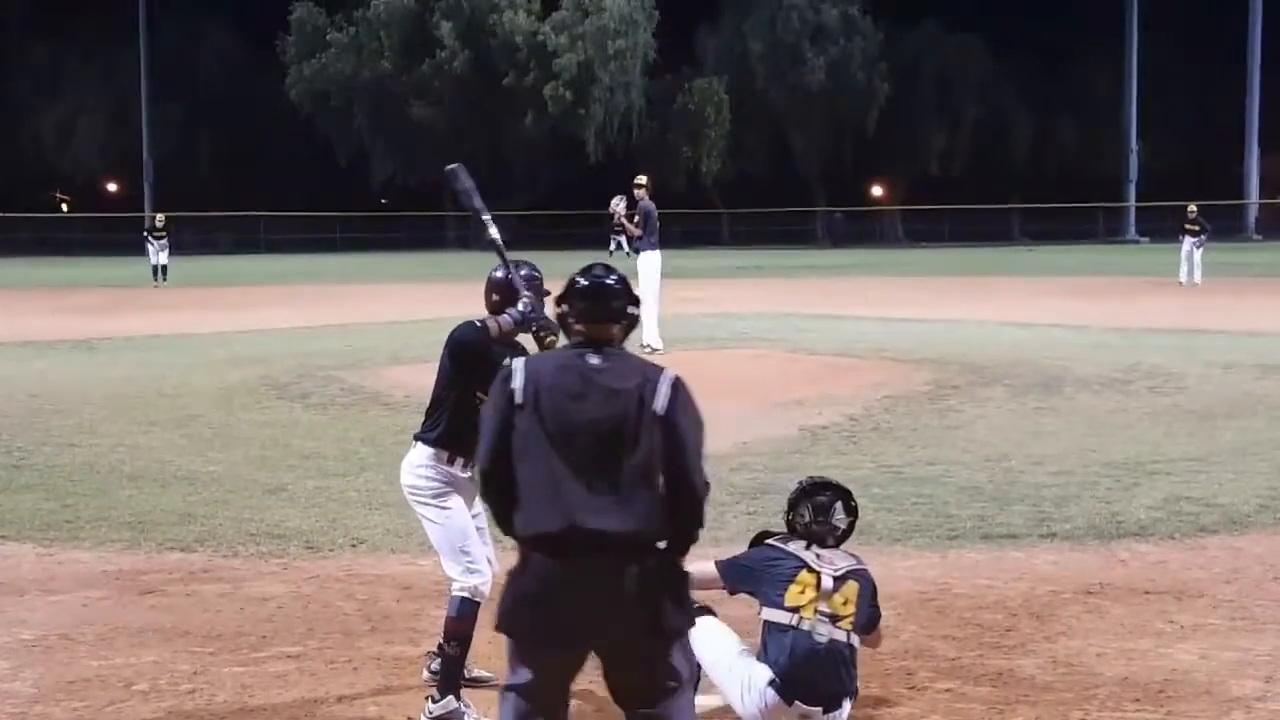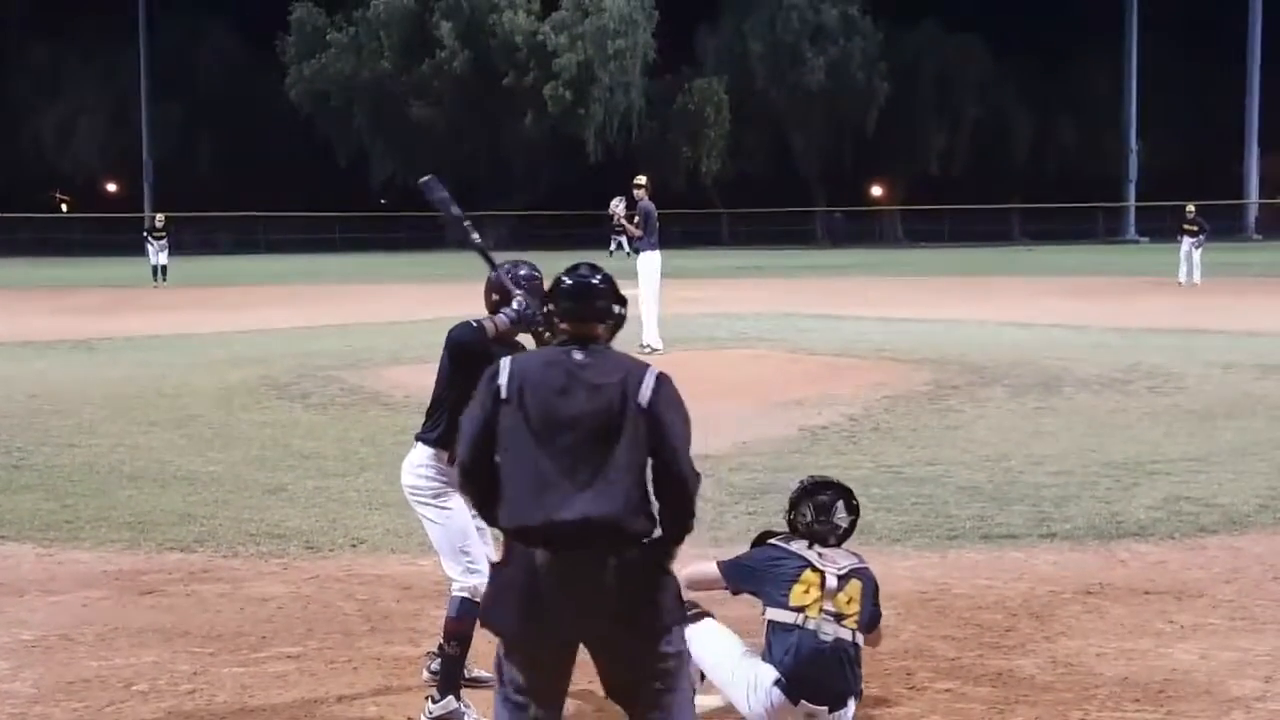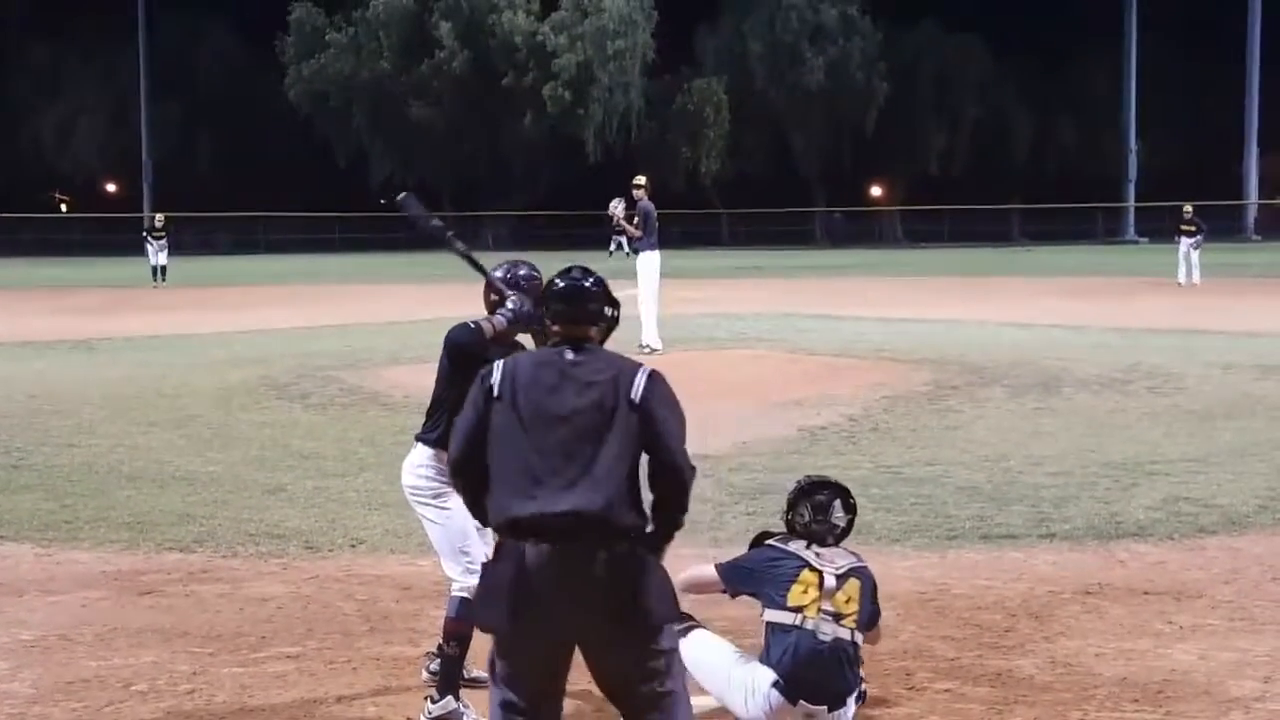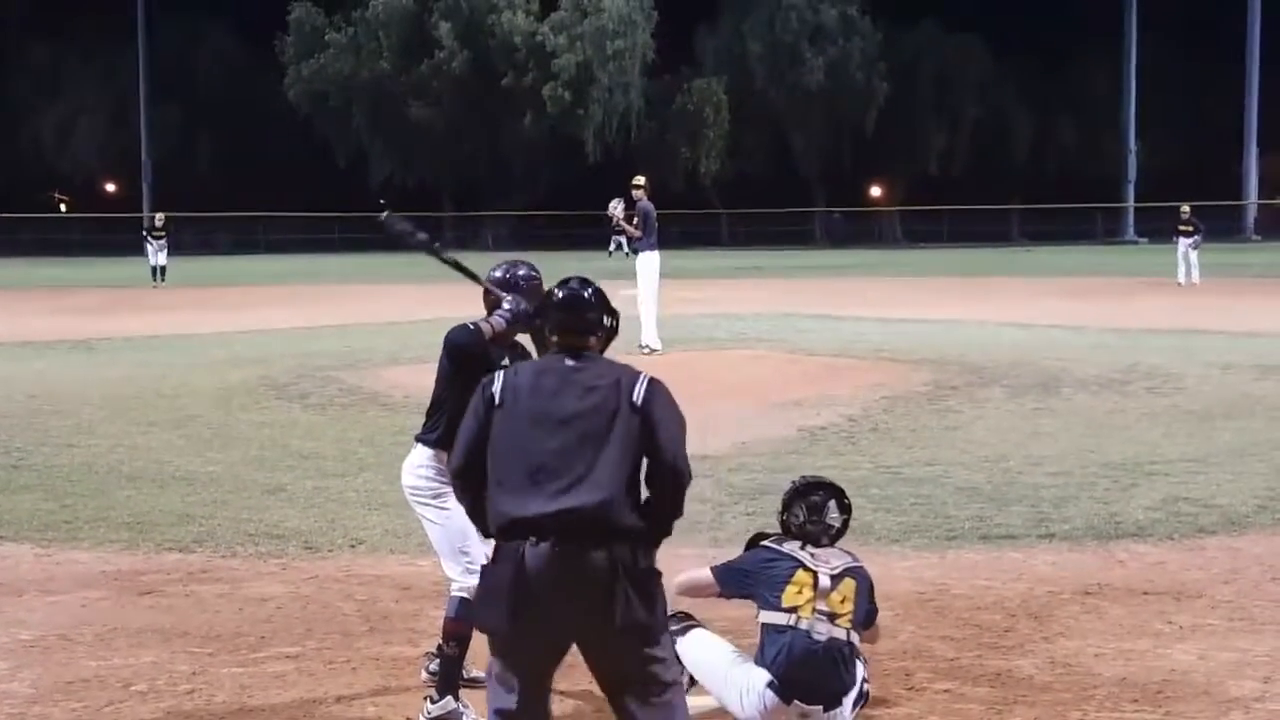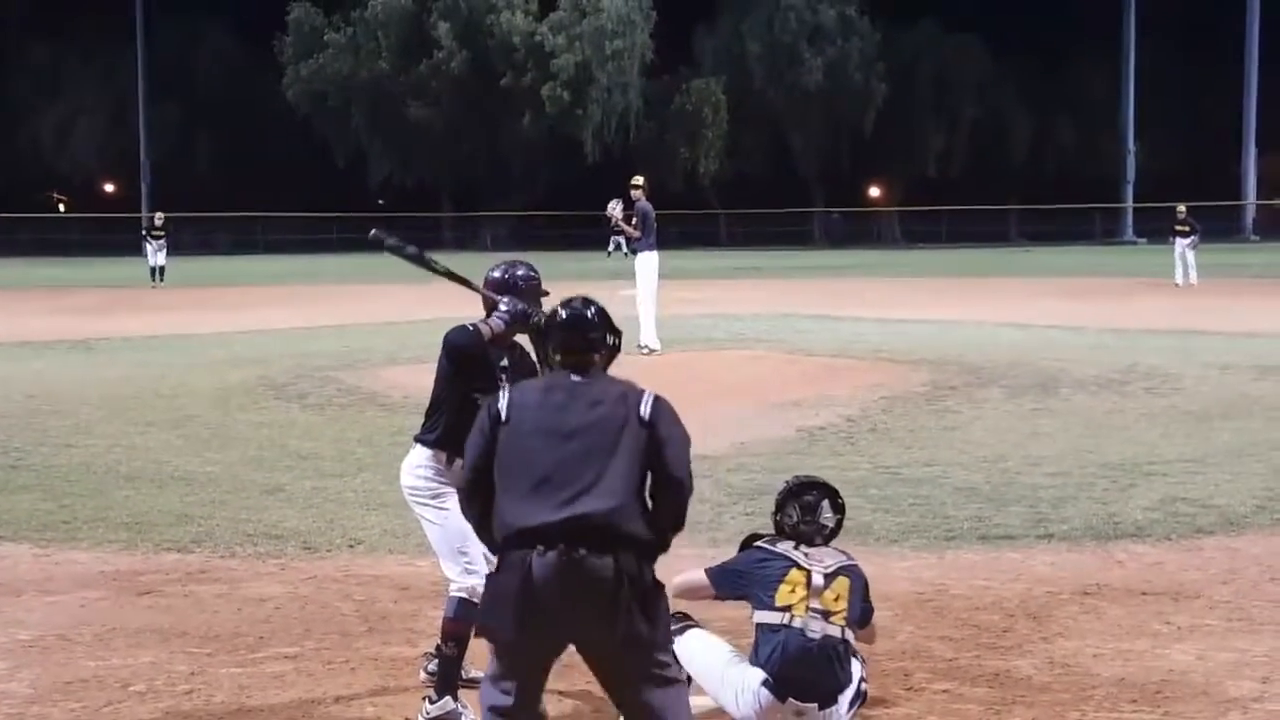
dt=0.1s
person 1, frame 1
left shoulder: (514, 353)
right shoulder: (472, 343)
right elbow: (462, 336)
left wrist: (550, 347)
right wrist: (515, 318)
left hip: (462, 471)
right hip: (431, 470)
left knee: (483, 568)
right knee: (473, 577)
left ankle: (444, 659)
person 1, frame 2
left shoulder: (513, 352)
right shoulder: (470, 343)
right elbow: (460, 336)
right wrist: (511, 317)
left hip: (461, 470)
right hip: (432, 471)
left knee: (483, 569)
right knee: (473, 577)
left ankle: (444, 659)
person 1, frame 3
left shoulder: (514, 353)
right shoulder: (469, 343)
right elbow: (459, 337)
left wrist: (545, 342)
right wrist: (508, 317)
right hip: (432, 471)
left knee: (483, 567)
right knee: (473, 577)
left ankle: (444, 660)
person 1, frame 4
left shoulder: (514, 353)
right shoulder: (469, 344)
right elbow: (458, 339)
right wrist: (507, 317)
right hip: (432, 471)
left knee: (482, 568)
right knee: (472, 577)
left ankle: (443, 660)
person 1, frame 5
left shoulder: (513, 354)
right shoulder: (469, 343)
right elbow: (456, 341)
right wrist: (504, 319)
left hip: (461, 471)
right hip: (431, 472)
left knee: (481, 567)
right knee: (471, 577)
left ankle: (442, 659)
person 2, frame 1
left shoulder: (521, 377)
right shoulder: (660, 385)
left elbow: (490, 470)
right elbow: (687, 484)
right wrist: (677, 546)
left hip: (547, 573)
right hip: (636, 573)
person 2, frame 2
left shoulder: (508, 374)
right shoulder: (646, 381)
left elbow: (471, 464)
right elbow: (677, 475)
right wrist: (669, 540)
left hip: (532, 566)
right hip: (622, 566)
person 2, frame 3
left shoulder: (501, 377)
right shoulder: (640, 381)
left elbow: (461, 461)
right elbow: (673, 469)
left wrist: (499, 521)
right wrist: (660, 534)
left hip: (523, 562)
right hip: (614, 561)
person 2, frame 4
left shoulder: (502, 385)
right shoulder: (640, 387)
left elbow: (464, 468)
right elbow: (672, 470)
left wrist: (498, 528)
right wrist: (650, 536)
left hip: (522, 562)
right hip: (611, 562)
person 2, frame 5
left shoulder: (508, 402)
right shoulder: (643, 405)
left elbow: (472, 485)
right elbow: (676, 483)
left wrist: (503, 545)
right wrist: (649, 546)
left hip: (526, 571)
right hip: (614, 570)
person 3, frame 1
left shoulder: (775, 555)
right shoulder: (859, 573)
left elbow: (690, 576)
right elbow: (874, 640)
left hip: (766, 695)
left knee: (693, 618)
person 3, frame 2
left shoulder: (776, 554)
right shoulder: (861, 572)
left elbow: (688, 577)
right elbow: (873, 638)
left hip: (769, 696)
left knee: (691, 620)
person 3, frame 3
left shoulder: (775, 556)
right shoulder: (860, 572)
left elbow: (685, 581)
right elbow: (873, 636)
left hip: (770, 697)
left knee: (681, 632)
person 3, frame 4
left shoulder: (770, 557)
right shoulder: (856, 572)
left elbow: (682, 584)
right elbow: (871, 635)
left hip: (764, 698)
left knee: (679, 629)
person 3, frame 5
left shoulder: (765, 557)
right shoulder: (849, 568)
left elbow: (679, 587)
right elbow: (871, 634)
left hip: (760, 698)
left knee: (677, 630)
